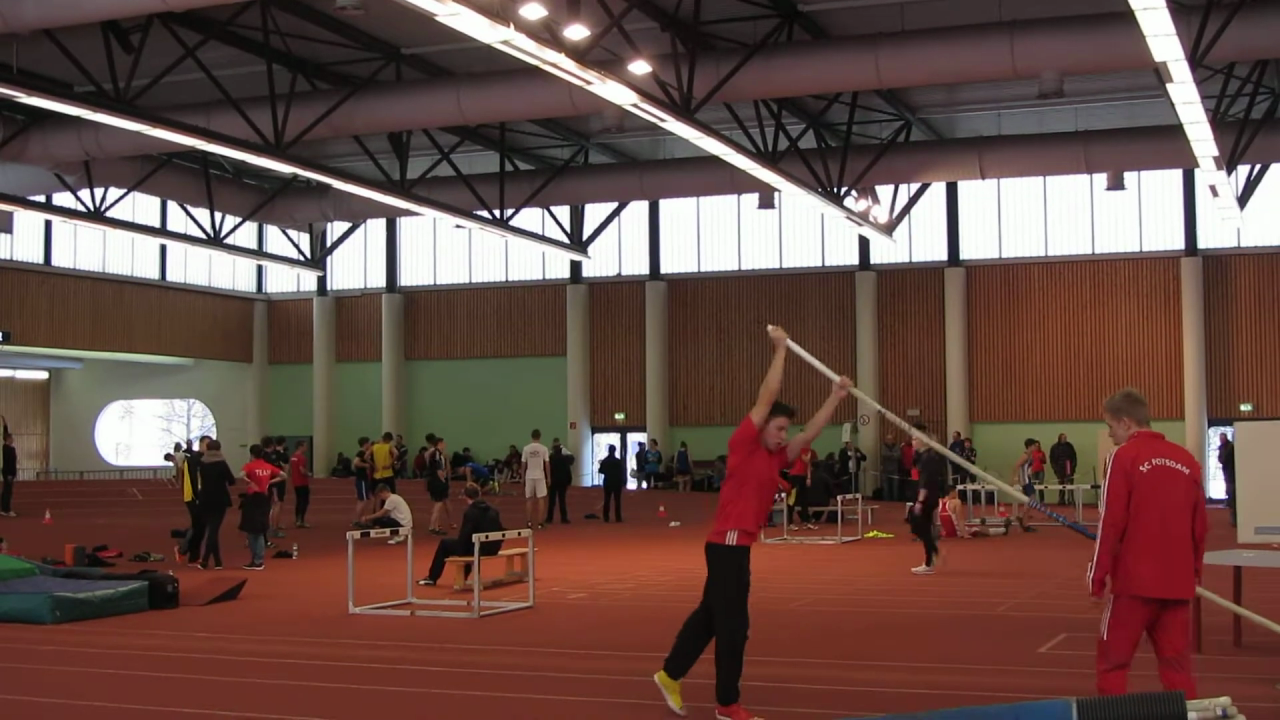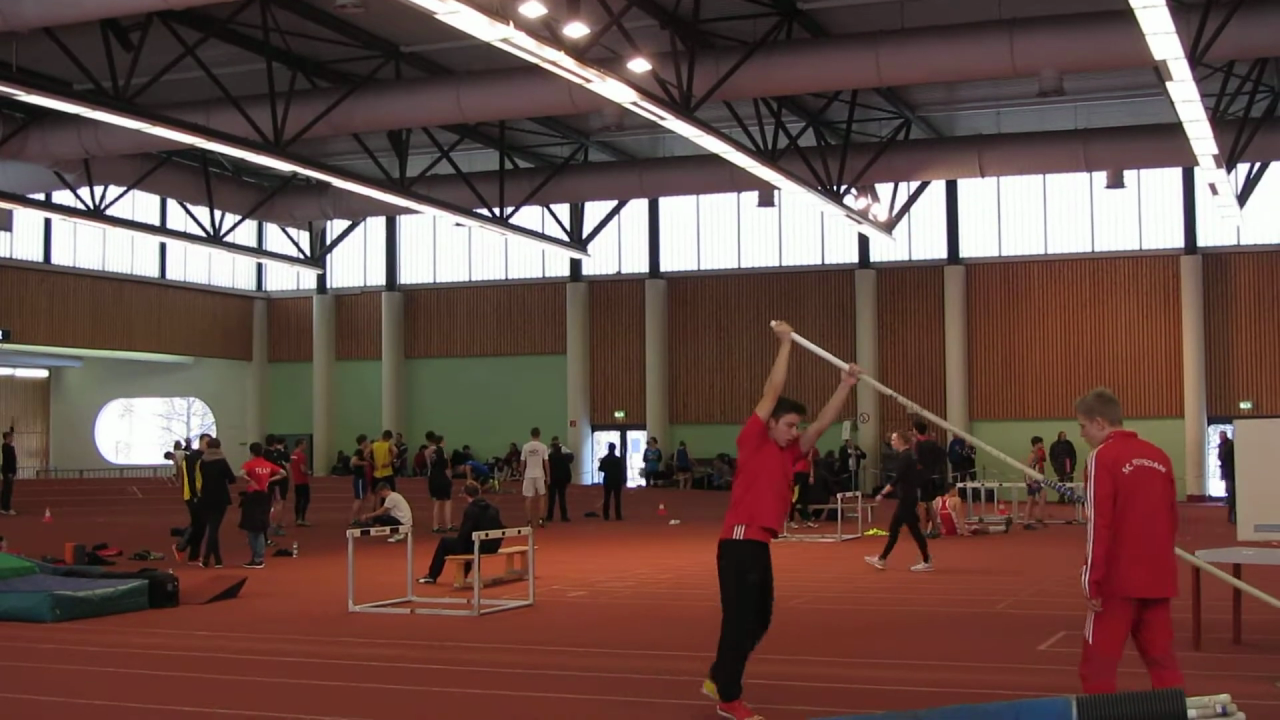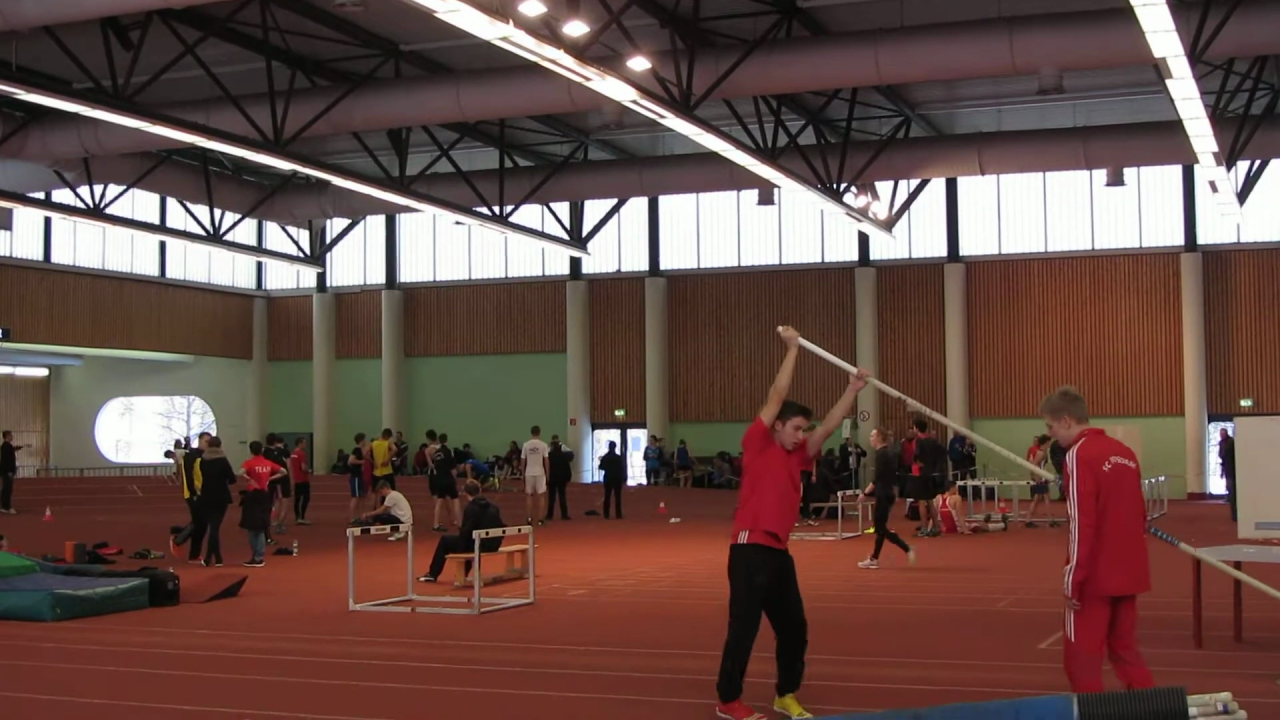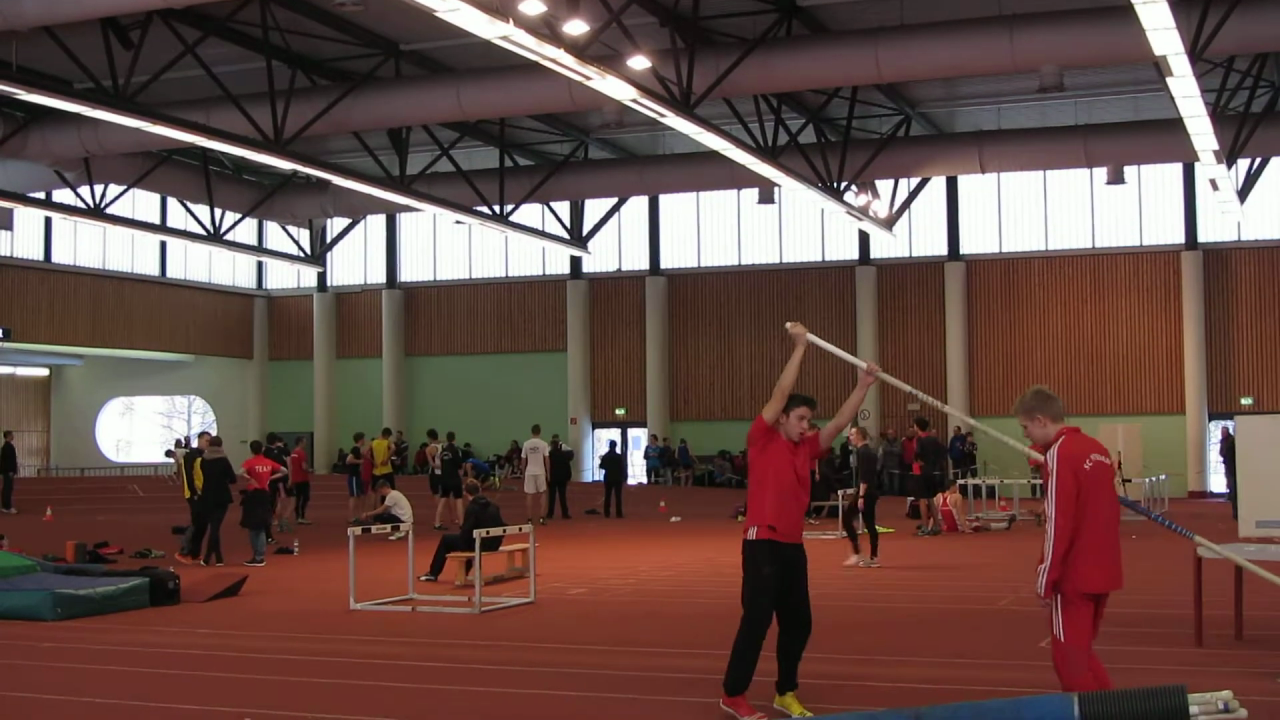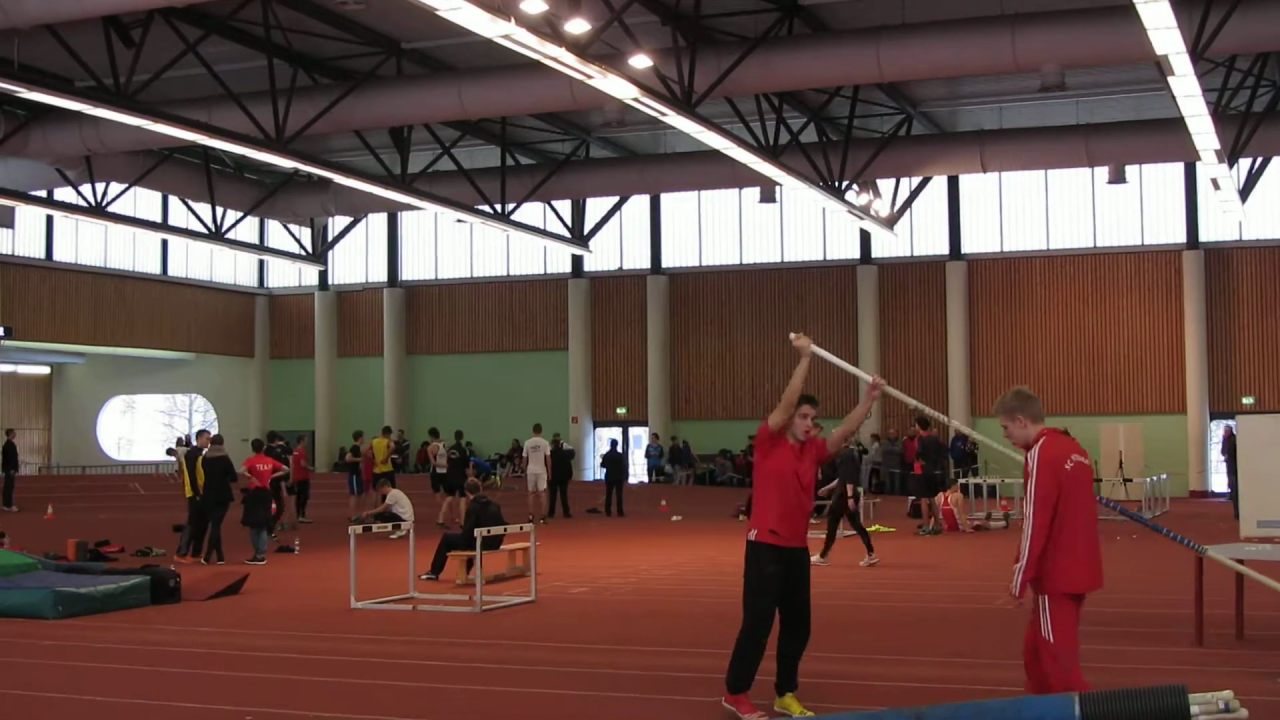
dt=0.2s
person 1, frame 1
left shoulder: (776, 457)
right shoulder: (743, 444)
left elbow: (810, 433)
right elbow: (765, 399)
left wrist: (836, 397)
right wrist: (780, 349)
left hip: (736, 545)
right hip: (727, 544)
left knee: (710, 616)
right knee: (733, 626)
left ankle: (670, 674)
person 1, frame 2
left shoulder: (788, 453)
right shoulder: (752, 441)
left elbow: (822, 423)
right elbow: (770, 393)
left wrist: (846, 386)
right wrist: (785, 343)
left hip: (757, 544)
right hip: (740, 541)
left knee: (757, 621)
right knee: (739, 620)
left ankle: (718, 679)
person 1, frame 3
left shoulder: (796, 456)
right shoulder: (757, 445)
left elbow: (829, 427)
right elbow: (775, 399)
left wrist: (853, 389)
right wrist: (792, 349)
left hip: (777, 551)
right hip: (750, 549)
left knee: (795, 627)
right knee: (744, 627)
person 1, frame 4
left shoulder: (806, 448)
right shoulder: (761, 440)
left elbow: (840, 422)
right elbow: (780, 394)
left wrist: (863, 385)
right wrist: (800, 346)
left hip: (792, 545)
right hip: (762, 543)
left knee: (798, 623)
right knee: (756, 621)
person 1, frame 5
left shoulder: (813, 450)
right shoulder: (768, 443)
left elbow: (846, 429)
right elbow: (785, 403)
left wrist: (869, 397)
right wrist: (805, 358)
left hip: (797, 548)
right hip: (765, 545)
left knee: (798, 625)
right knee: (758, 621)
person 2, frame 1
left shoulder: (1124, 456)
right shoulder: (1186, 459)
left elbow: (1111, 521)
right elbow: (1199, 525)
left wrist: (1097, 576)
right wrist: (1193, 573)
left hip: (1135, 579)
right hip: (1177, 579)
left knee: (1113, 661)
right knee: (1176, 664)
person 2, frame 2
left shoulder: (1103, 456)
right shoulder: (1159, 456)
left elbow: (1099, 525)
right elbow: (1172, 520)
left wrist: (1092, 581)
left hip: (1118, 579)
right hip: (1158, 577)
left knee: (1097, 663)
right knee: (1162, 661)
person 2, frame 3
left shoulder: (1080, 454)
right shoulder: (1125, 452)
left elbow: (1081, 524)
right elbow: (1139, 514)
left wrist: (1072, 580)
left hip: (1095, 577)
right hip: (1128, 573)
left knee: (1082, 660)
right knee: (1126, 653)
person 2, frame 4
left shoulder: (1059, 453)
right shoulder: (1098, 449)
left elbow: (1058, 522)
left wrist: (1046, 579)
left hip: (1074, 575)
right hip: (1102, 570)
left knee: (1070, 657)
right knee: (1080, 651)
person 2, frame 5
left shoulder: (1040, 454)
right shoulder: (1074, 449)
left elbow: (1036, 522)
left wrist: (1020, 579)
left hip: (1055, 573)
right hip: (1080, 568)
left knee: (1058, 658)
right knee: (1036, 648)
